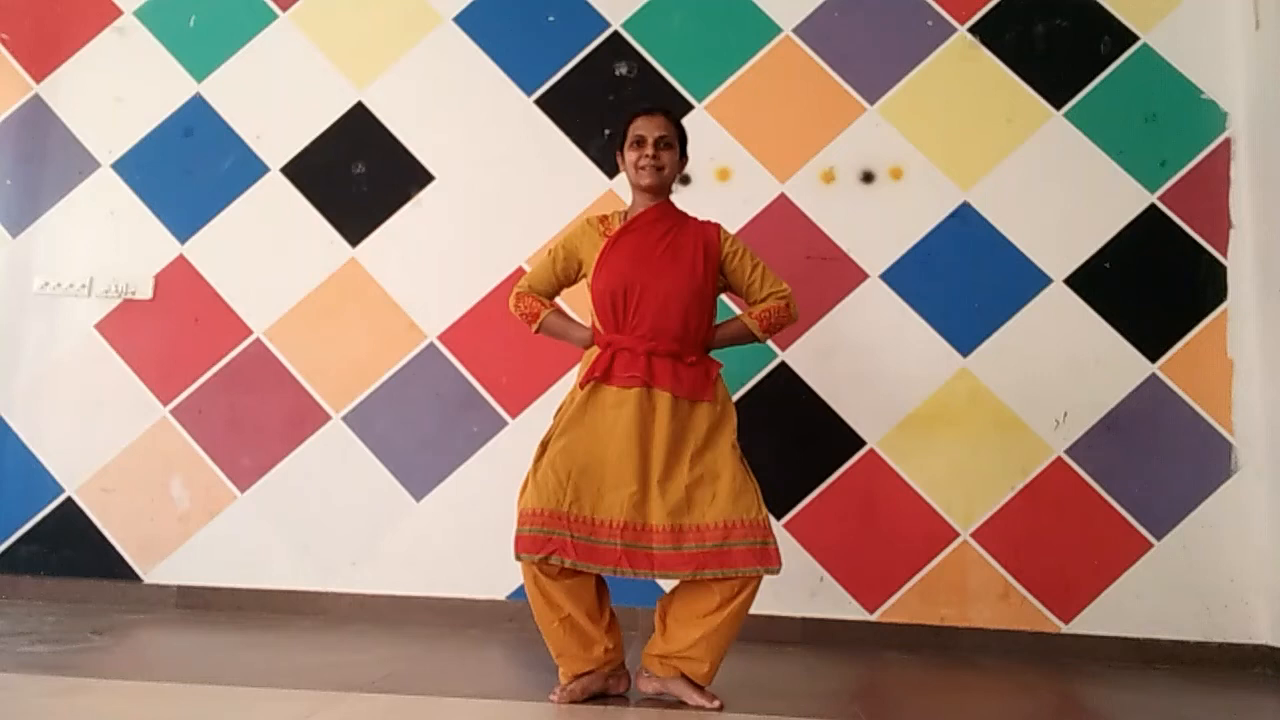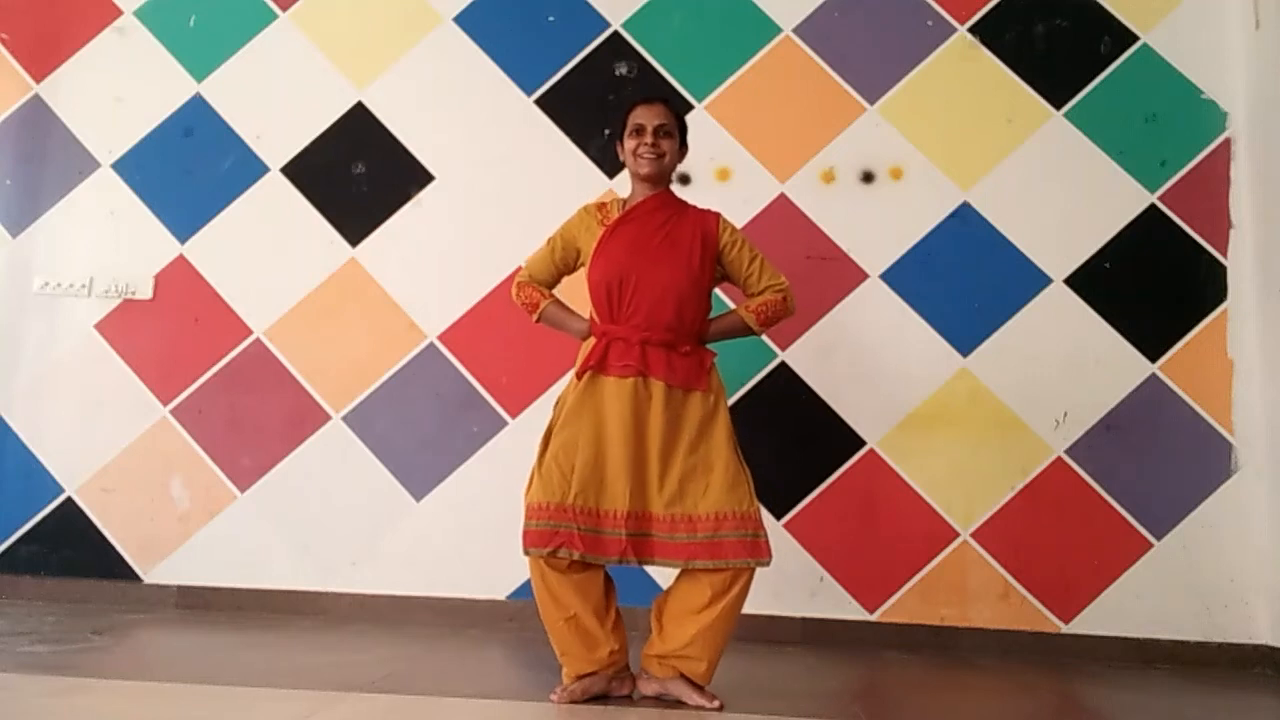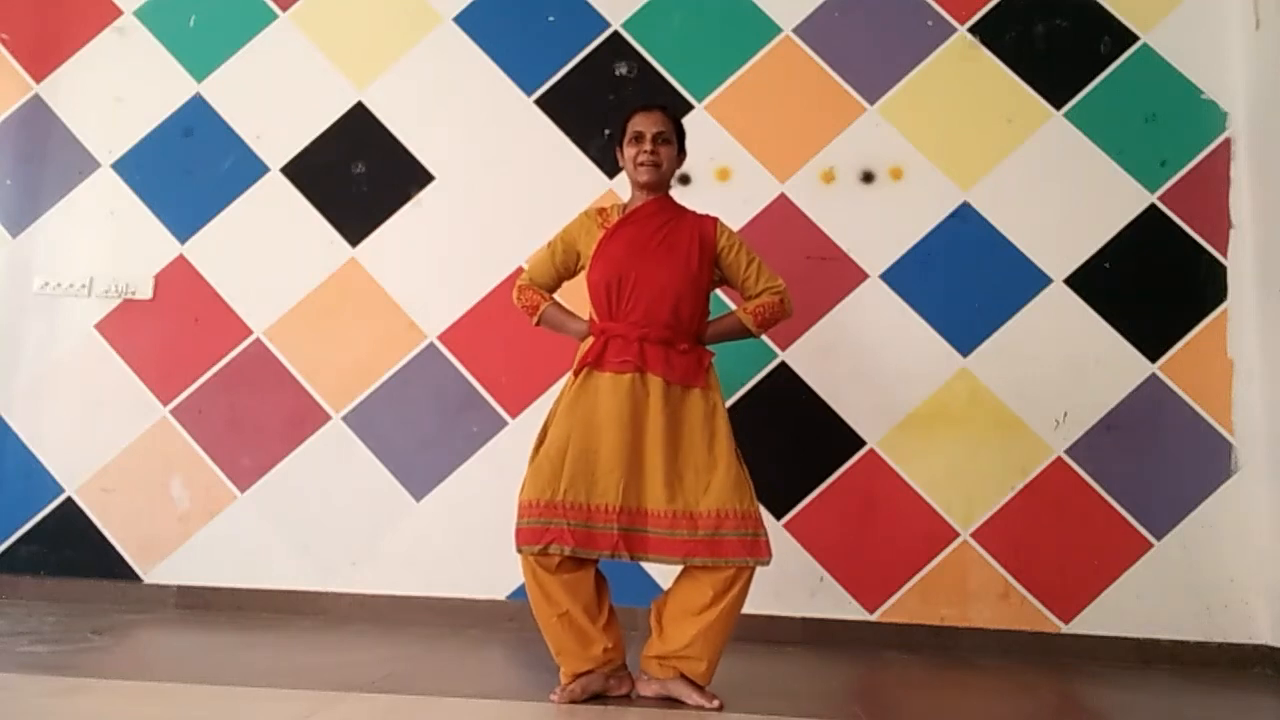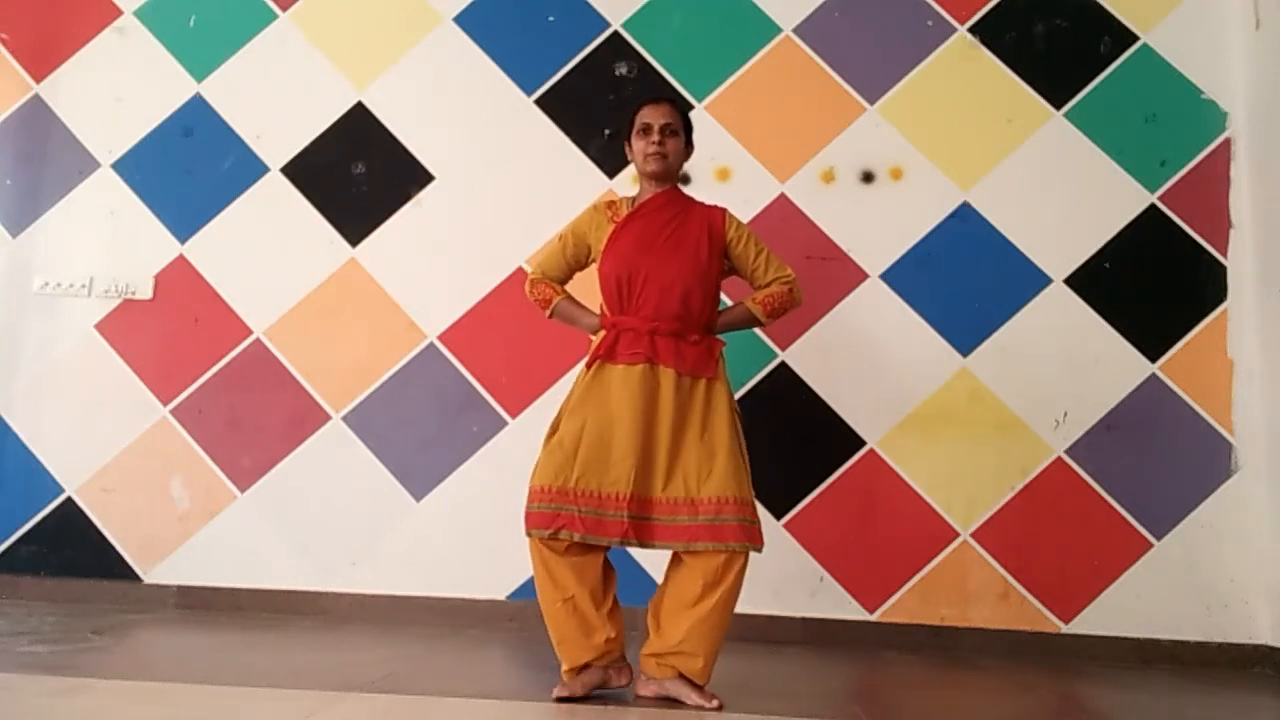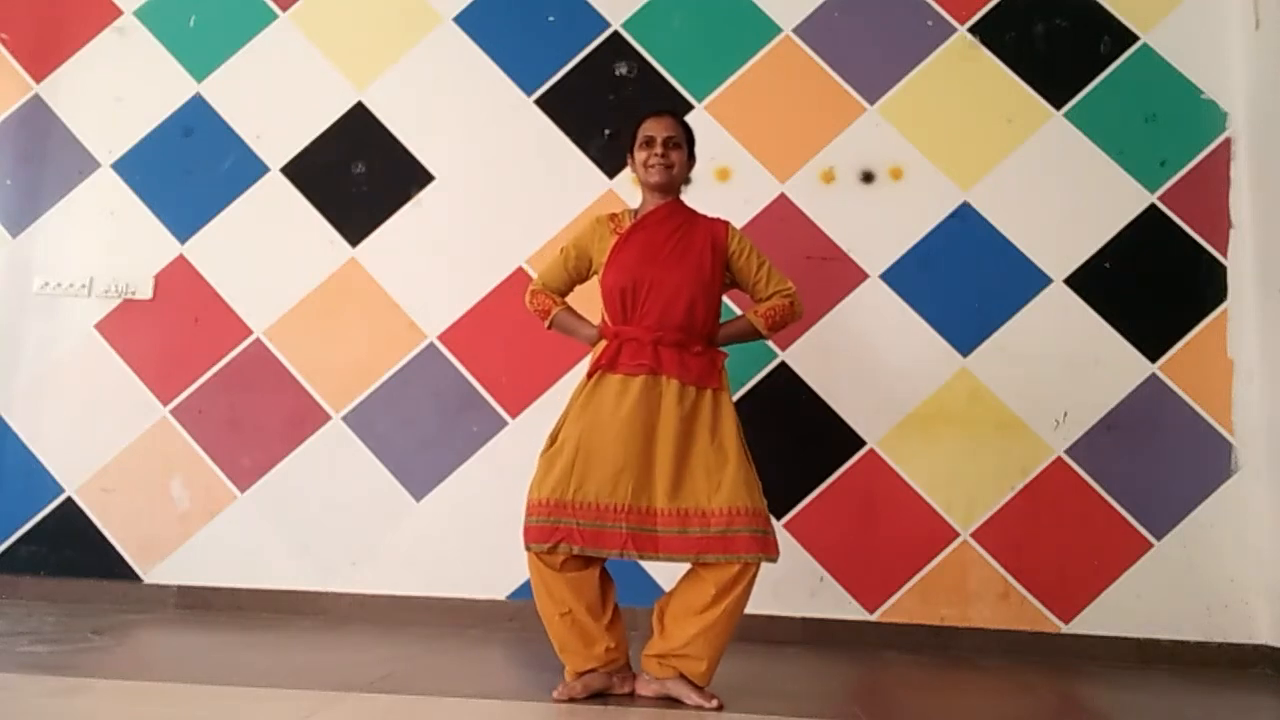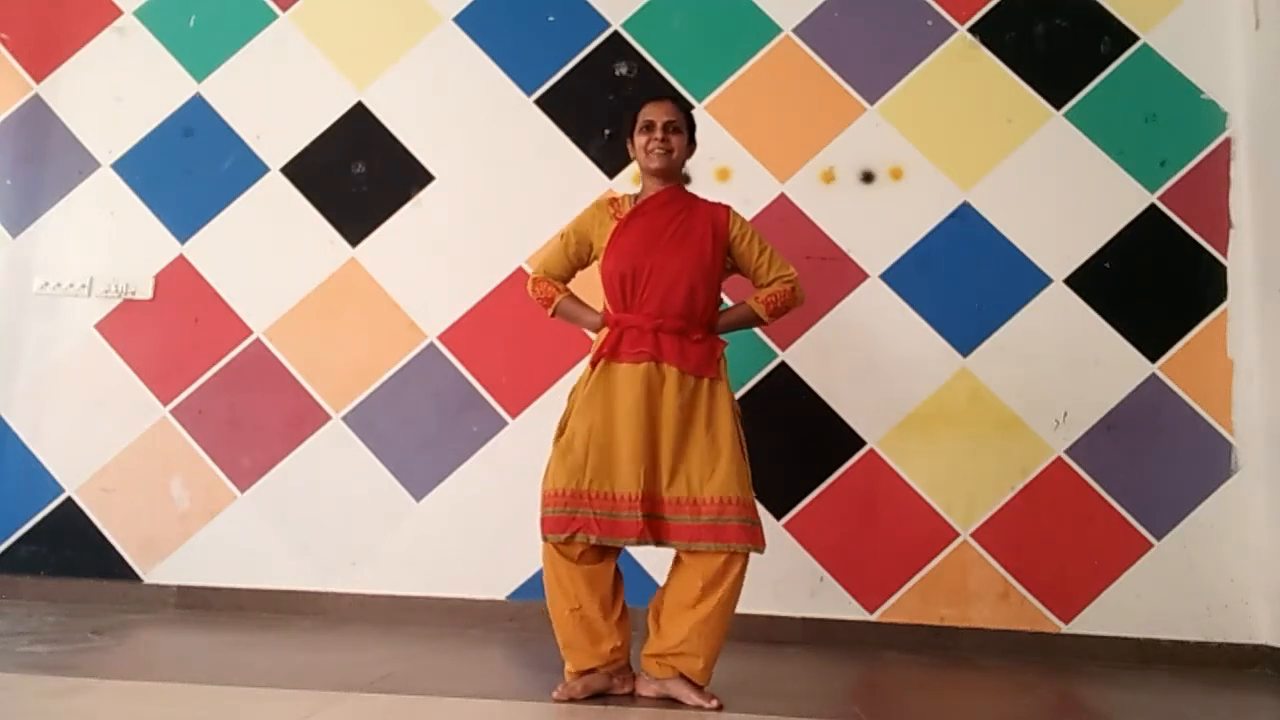
dt=0.7s
person 1, frame 1
left shoulder: (710, 239)
right shoulder: (592, 233)
left elbow: (779, 302)
right elbow: (524, 297)
left wrist: (708, 338)
right wrist: (588, 337)
left hip: (689, 412)
right hip: (607, 402)
left knee: (740, 544)
right knee: (545, 530)
left ankle: (671, 666)
right ankle: (596, 665)
person 1, frame 2
left shoulder: (709, 228)
right shoulder: (591, 222)
left elbow: (776, 295)
right elbow: (526, 284)
left wrist: (704, 331)
right wrist: (586, 329)
left hip: (684, 400)
right hip: (604, 392)
left knee: (727, 540)
right knee: (556, 529)
left ankle: (670, 667)
right ankle: (599, 666)
person 1, frame 3
left shoulder: (707, 232)
right shoulder: (592, 225)
left elbow: (773, 297)
right elbow: (527, 287)
left wrist: (702, 333)
right wrist: (585, 330)
left hip: (682, 398)
right hip: (602, 392)
left knee: (731, 538)
right knee: (548, 529)
left ankle: (669, 667)
right ankle: (597, 665)
person 1, frame 4
left shoulder: (716, 223)
right shoulder: (602, 218)
left elbow: (783, 286)
right elbow: (539, 279)
left wrist: (712, 322)
right wrist: (596, 323)
left hip: (691, 389)
right hip: (614, 382)
left knee: (719, 532)
right knee: (558, 518)
left ankle: (669, 668)
right ankle: (596, 659)
person 1, frame 5
left shoulder: (718, 236)
right shoulder: (604, 231)
left elbow: (783, 300)
right elbow: (540, 292)
left wrist: (713, 336)
right wrist: (597, 335)
left hip: (693, 403)
right hip: (614, 396)
left knee: (736, 538)
right knee: (554, 527)
left ankle: (670, 666)
right ankle: (601, 662)
person 1, frame 6
left shoulder: (719, 220)
right shoulder: (604, 216)
left elbow: (786, 286)
right elbow: (541, 280)
left wrist: (715, 322)
right wrist: (599, 321)
left hip: (693, 389)
right hip: (617, 384)
left knee: (718, 531)
right knee: (575, 523)
left ankle: (669, 666)
right ankle: (600, 663)
